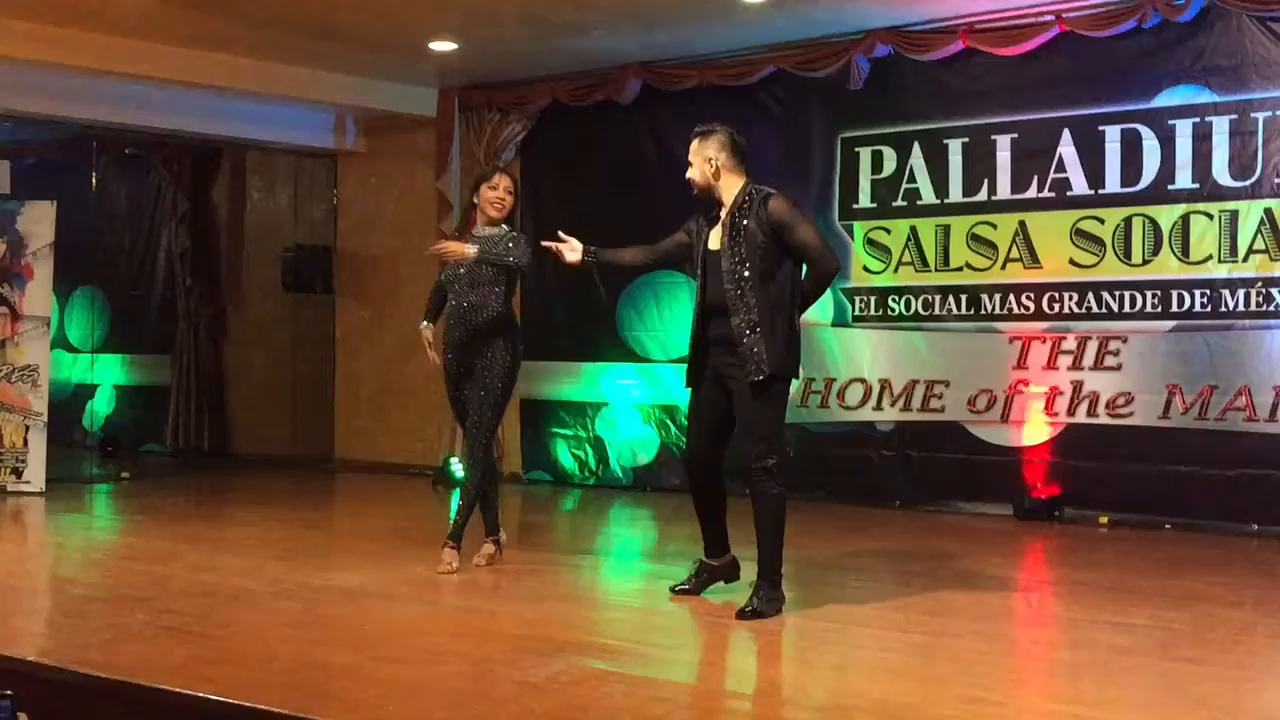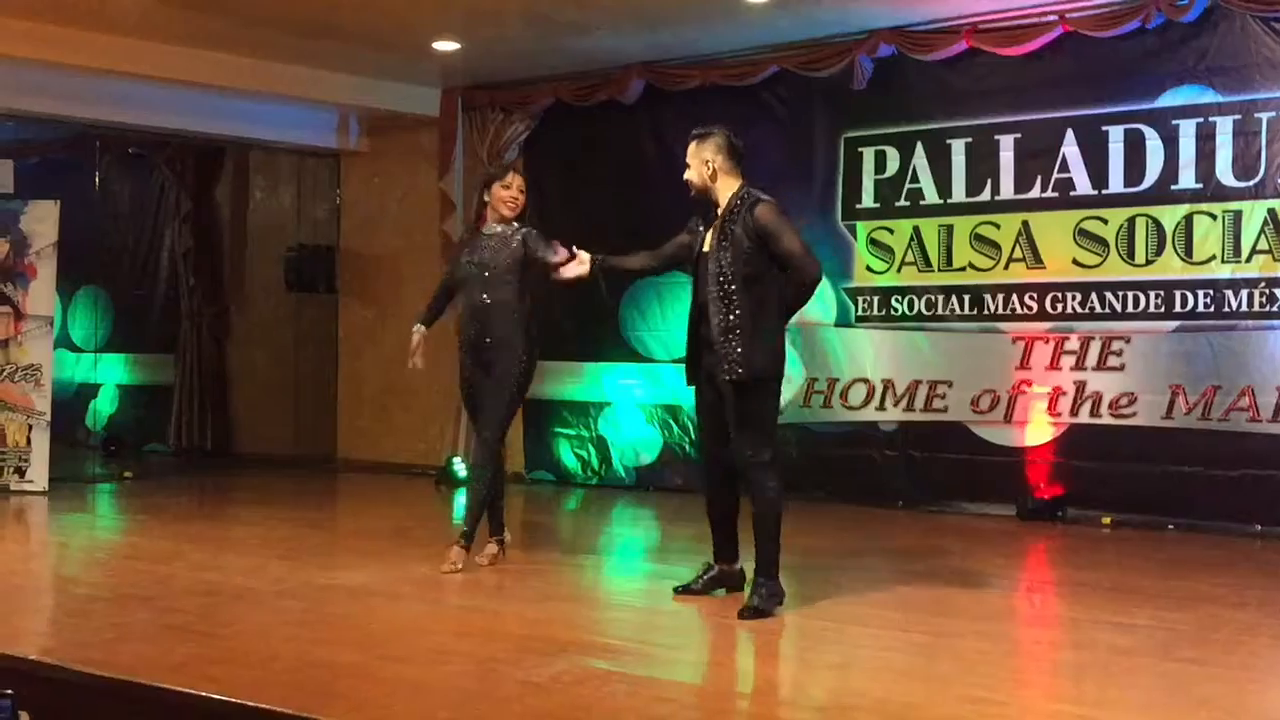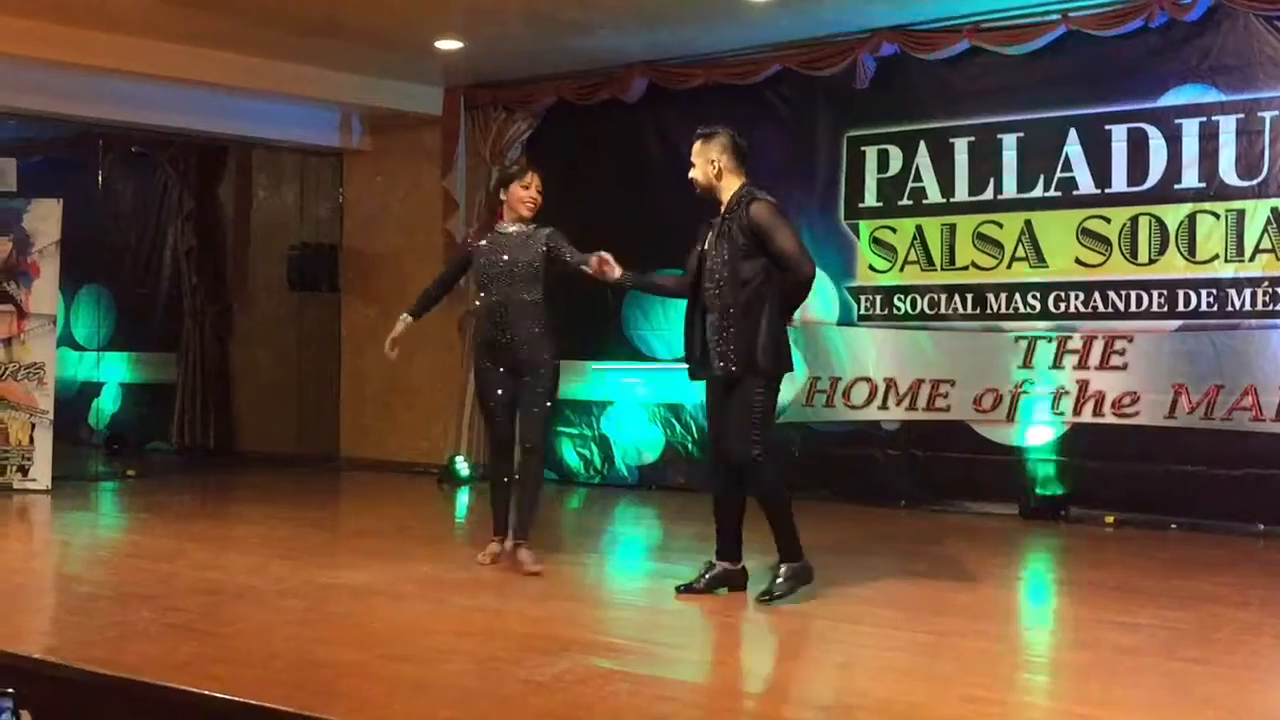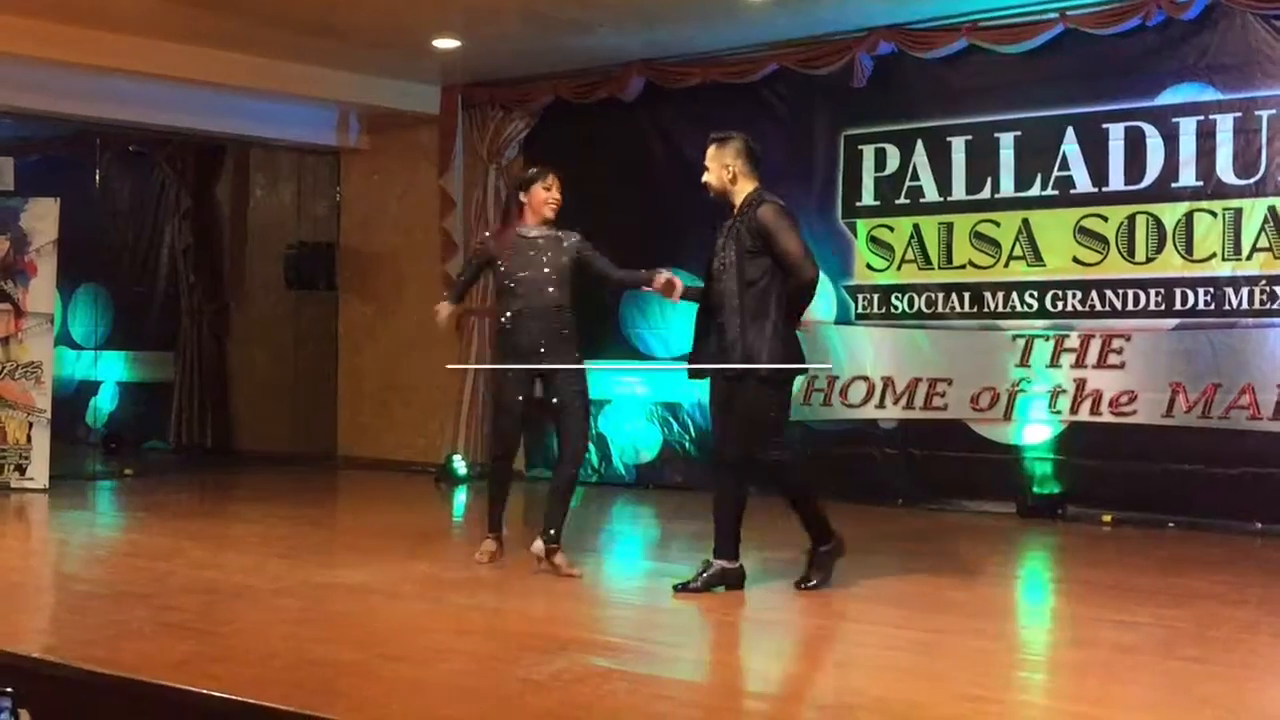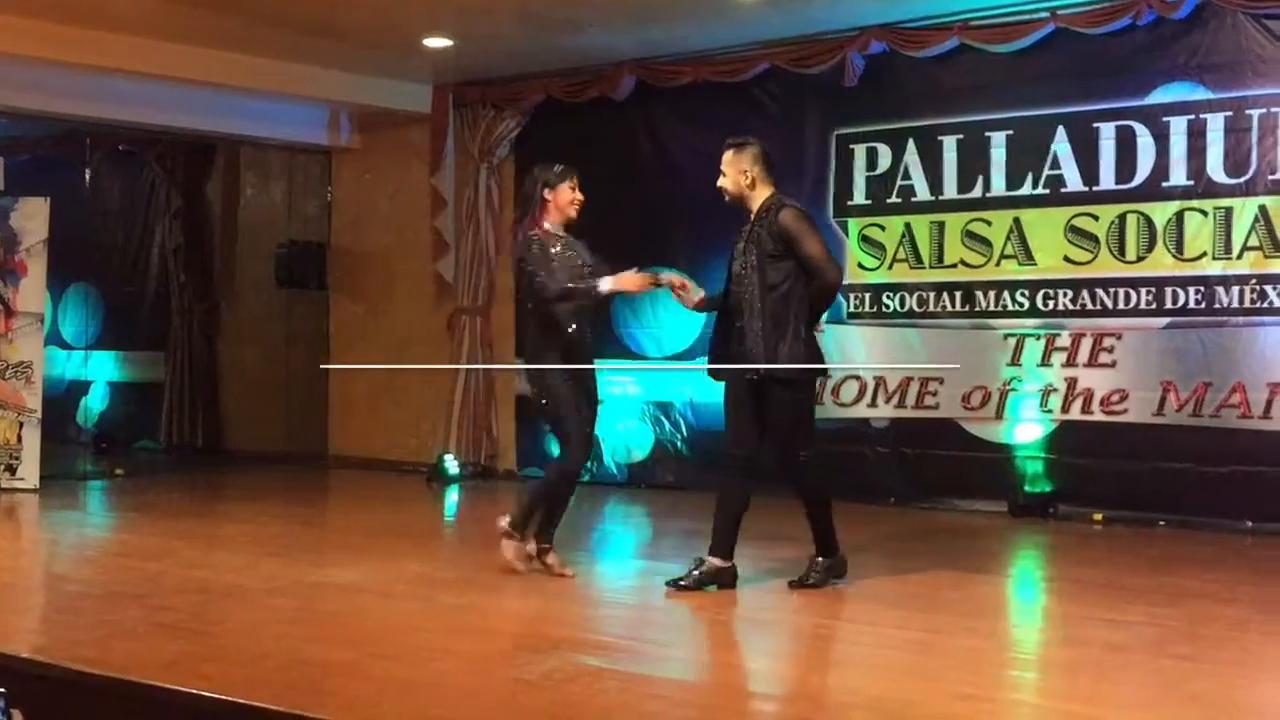
dt=0.2s
person 1, frame 1
left shoulder: (769, 208)
right shoulder: (702, 226)
left elbow: (824, 263)
right elbow: (651, 255)
left wrist: (787, 313)
right wrist: (590, 253)
left hip: (760, 361)
right hip: (713, 360)
left knee: (760, 467)
right knee: (699, 462)
left ankle: (769, 584)
right ankle: (718, 558)
person 1, frame 2
left shoulder: (759, 211)
right shoulder: (704, 226)
left elbow: (807, 271)
right elbow: (656, 260)
left wrist: (774, 319)
right wrist: (597, 263)
left hip: (753, 361)
right hip: (713, 360)
left knee: (755, 465)
right knee: (717, 464)
left ankle: (767, 582)
right ankle: (725, 565)
person 1, frame 3
left shoulder: (757, 210)
right shoulder: (719, 219)
left elbow: (801, 269)
right elbow: (688, 285)
left wrist: (772, 317)
right wrist: (625, 277)
left hip: (754, 355)
right hip: (721, 357)
left knee: (747, 455)
right knee: (725, 458)
left ankle: (793, 560)
right ankle: (728, 563)
person 1, frame 4
left shoulder: (766, 213)
right shoulder: (735, 222)
left elbow: (805, 273)
left wrist: (783, 321)
right wrist: (685, 292)
left hip: (763, 358)
right hip: (729, 357)
left knee: (767, 457)
right knee: (728, 459)
left ankle: (824, 542)
right ankle: (725, 562)
person 1, frame 5
left shoulder: (785, 218)
right shoulder: (751, 228)
left elbow: (828, 276)
left wrist: (803, 323)
right wrist: (703, 298)
left hip: (784, 362)
right hip: (747, 361)
left knee: (793, 459)
right knee: (739, 459)
left ankle: (828, 555)
right ankle: (719, 561)
person 2, frame 1
left shoulder: (510, 239)
right shoulder: (460, 238)
left elbow: (517, 262)
right elbow: (442, 287)
left wrist: (471, 253)
right wrist: (428, 322)
left hip: (495, 349)
right hip: (458, 350)
left knee: (477, 443)
right knee: (478, 443)
left ankle: (454, 540)
right ankle: (493, 534)
person 2, frame 2
left shoulder: (524, 238)
right shoulder: (470, 242)
left elbow: (545, 259)
right elbow: (448, 288)
left wrist: (559, 259)
right wrist: (421, 327)
left hip: (511, 350)
right hip: (473, 350)
left knee: (489, 442)
right knee: (485, 442)
left ankle: (465, 540)
right ankle: (497, 535)
person 2, frame 3
left shoulder: (545, 238)
right shoulder: (478, 241)
left elbow: (573, 260)
right elbow: (443, 283)
left wrist: (597, 264)
right wrist: (407, 318)
left hip: (536, 349)
right hip: (491, 350)
left knee: (533, 442)
right knee: (498, 443)
left ankle: (521, 541)
right ankle: (499, 534)
person 2, frame 4
left shoulder: (570, 243)
right shoulder: (495, 243)
left elbow: (614, 275)
right elbow: (462, 285)
left wrist: (656, 278)
right wrist: (447, 304)
left hip: (563, 355)
right hip: (514, 354)
left knee: (574, 448)
right knee: (504, 447)
left ankle: (550, 543)
right ankle: (494, 533)
person 2, frame 5
left shoulder: (573, 243)
right shoulder: (532, 241)
right elbow: (546, 291)
left wrist: (644, 279)
right wrist: (607, 284)
left hip: (579, 358)
right hip: (551, 358)
left knee: (576, 452)
right knee: (575, 452)
left ankle: (538, 541)
right ankle: (516, 523)
